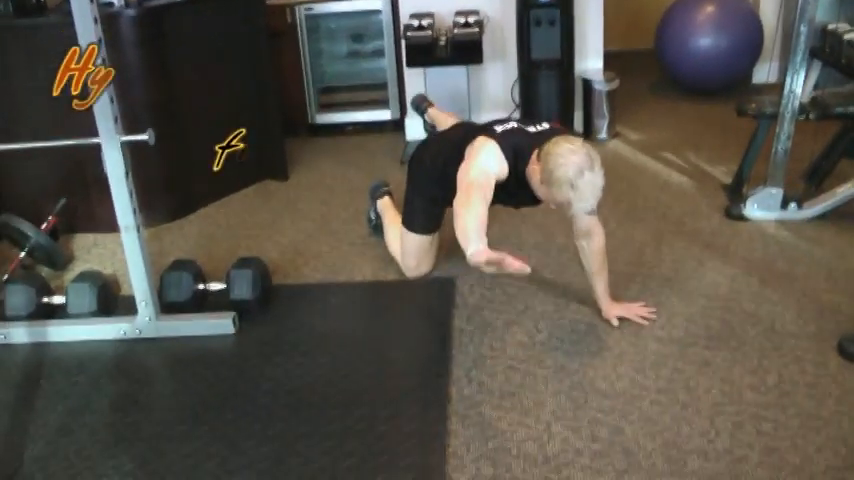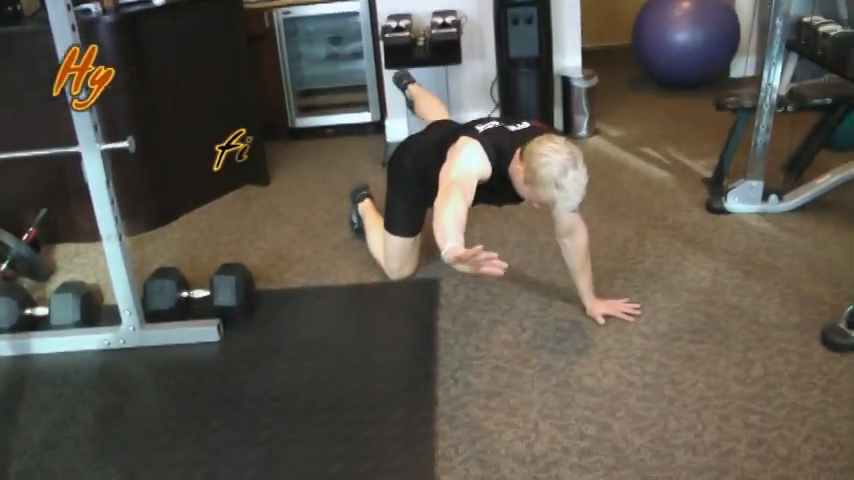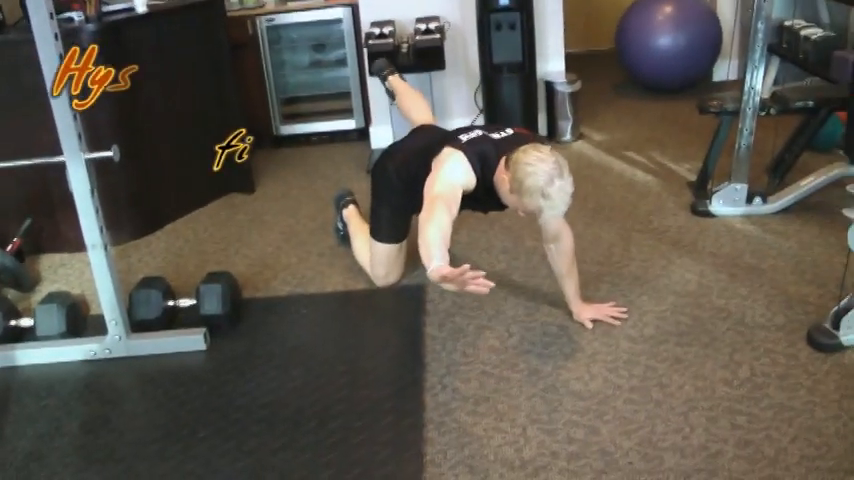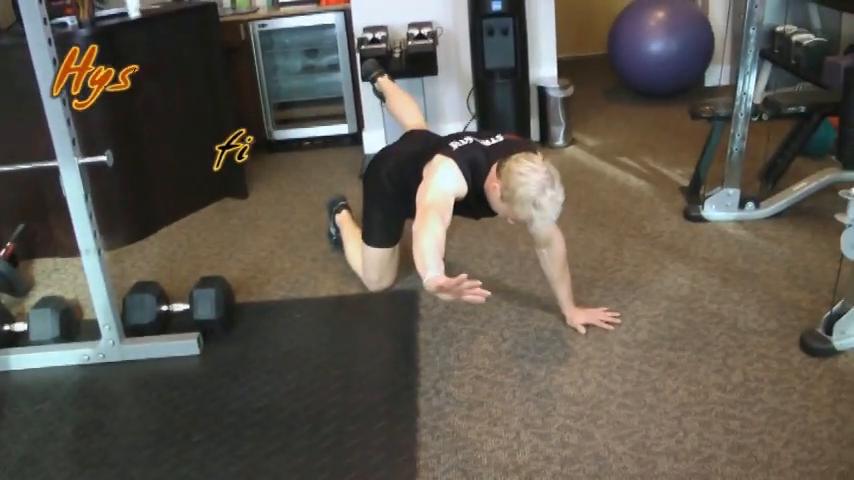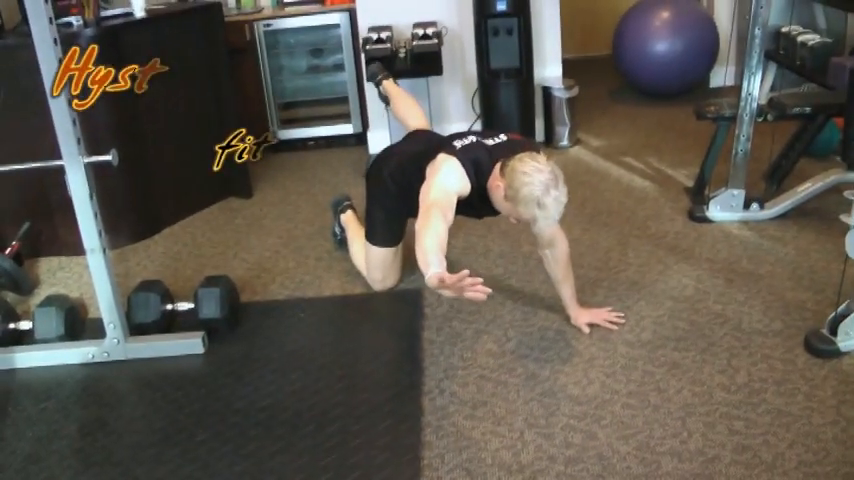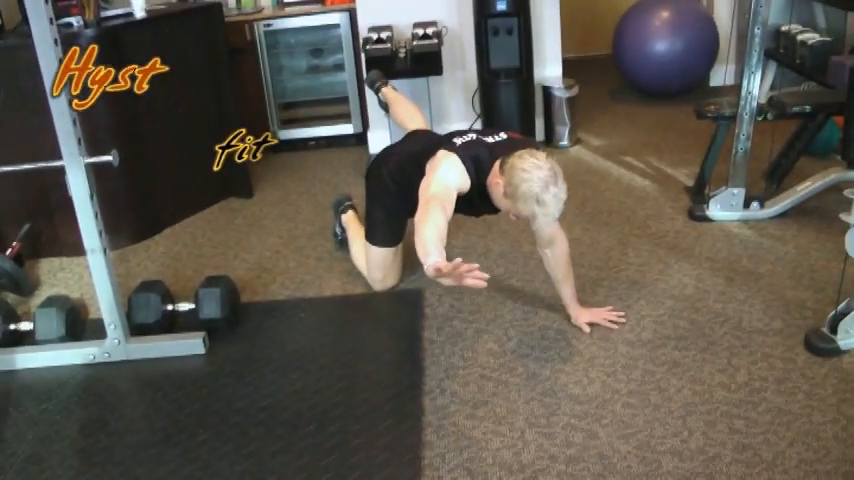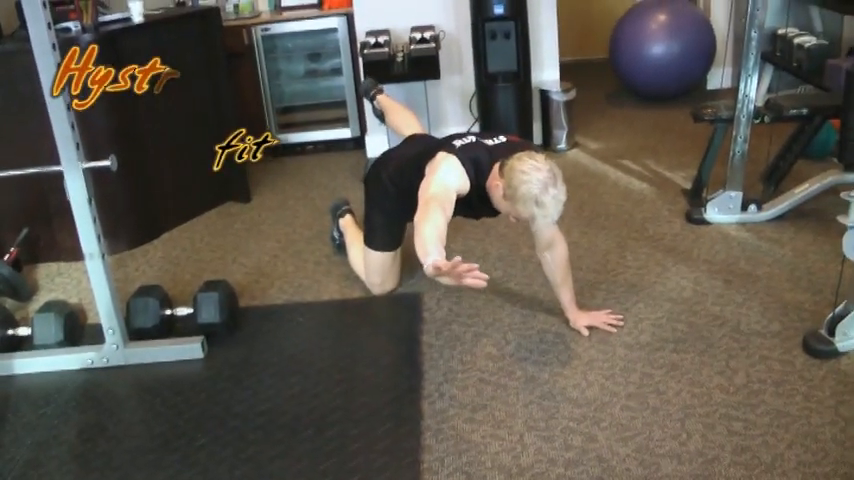
dt=0.2s
person 1, frame 1
left shoulder: (571, 160)
right shoulder: (490, 157)
left elbow: (589, 233)
right elbow: (470, 199)
left wrist: (606, 303)
right wrist: (477, 251)
right hip: (432, 164)
right knee: (416, 269)
left ankle: (429, 110)
right ankle: (383, 201)
person 1, frame 2
left shoulder: (554, 157)
right shoulder: (472, 157)
left elbow: (571, 231)
right elbow: (451, 198)
left wrist: (590, 300)
right wrist: (452, 248)
right hip: (413, 167)
right knee: (398, 271)
left ankle: (410, 86)
right ankle: (364, 204)
person 1, frame 3
left shoulder: (538, 161)
right shoulder: (457, 167)
left elbow: (557, 236)
right elbow: (437, 213)
left wrist: (577, 304)
right wrist: (438, 269)
left hip: (431, 144)
right hip: (397, 175)
left knee: (426, 126)
right knee: (385, 278)
left ankle: (391, 77)
right ankle: (348, 210)
person 1, frame 4
left shoulder: (530, 165)
right shoulder: (448, 173)
left elbow: (549, 240)
right elbow: (430, 221)
left wrist: (569, 308)
right wrist: (434, 278)
left hip: (423, 147)
right hip: (388, 179)
left knee: (418, 130)
right knee: (378, 282)
left ankle: (380, 79)
right ankle: (342, 215)
person 1, frame 5
left shoulder: (531, 166)
right shoulder: (451, 172)
left elbow: (551, 241)
right elbow: (432, 218)
left wrist: (574, 308)
right wrist: (435, 275)
left hip: (424, 148)
right hip: (391, 180)
left knee: (420, 130)
right knee: (382, 281)
left ankle: (384, 83)
right ankle: (346, 215)
person 1, frame 6
left shoulder: (531, 167)
right shoulder: (452, 168)
left elbow: (551, 240)
right elbow: (431, 212)
left wrist: (574, 307)
right wrist: (434, 263)
left hip: (423, 149)
right hip: (391, 178)
left knee: (419, 131)
right knee: (382, 282)
left ankle: (383, 88)
right ankle: (347, 215)
person 1, frame 7
left shoulder: (530, 169)
right shoulder: (451, 170)
left elbow: (550, 244)
right elbow: (430, 212)
left wrist: (572, 311)
right wrist: (434, 262)
right hip: (389, 183)
left knee: (416, 136)
right knee: (381, 286)
left ankle: (377, 97)
right ankle: (345, 220)
